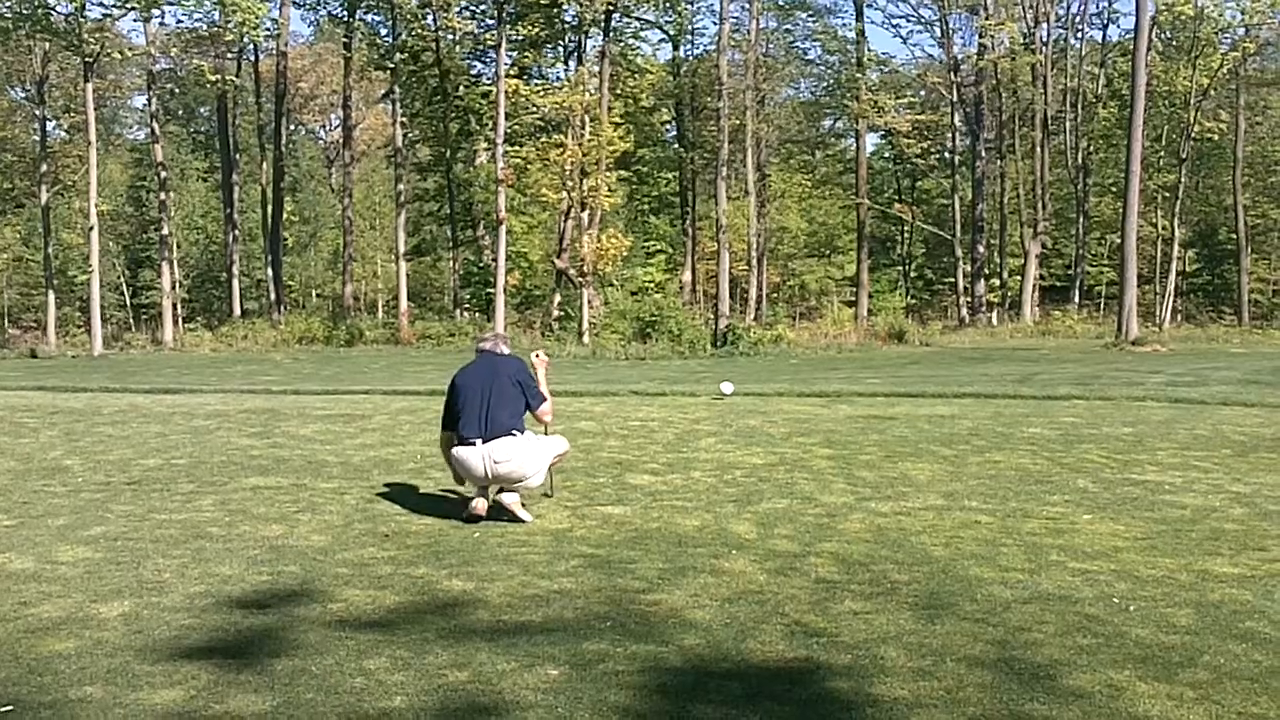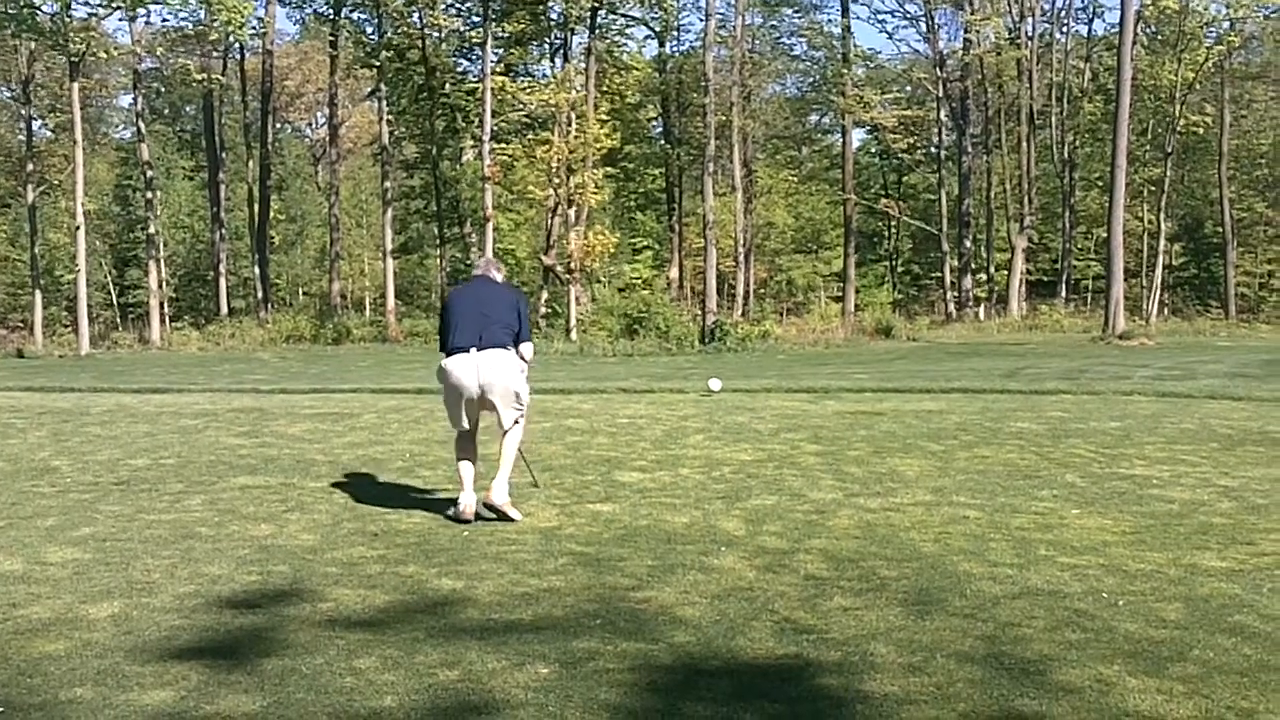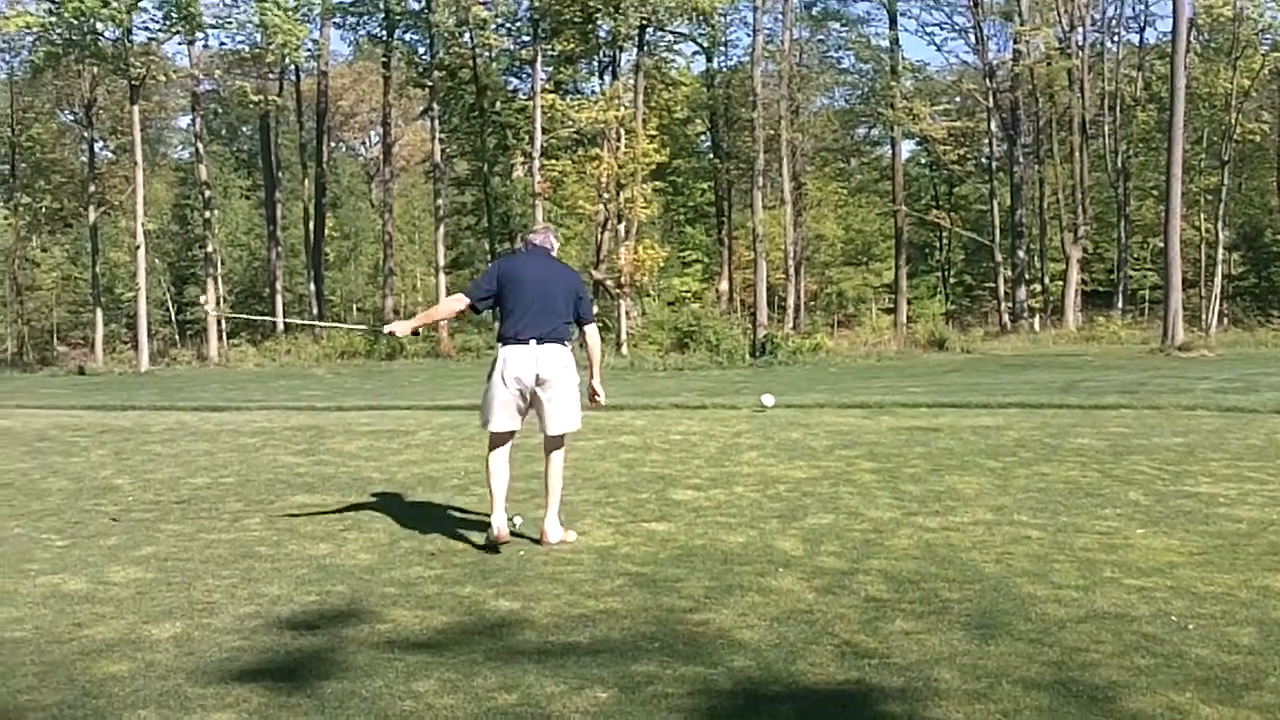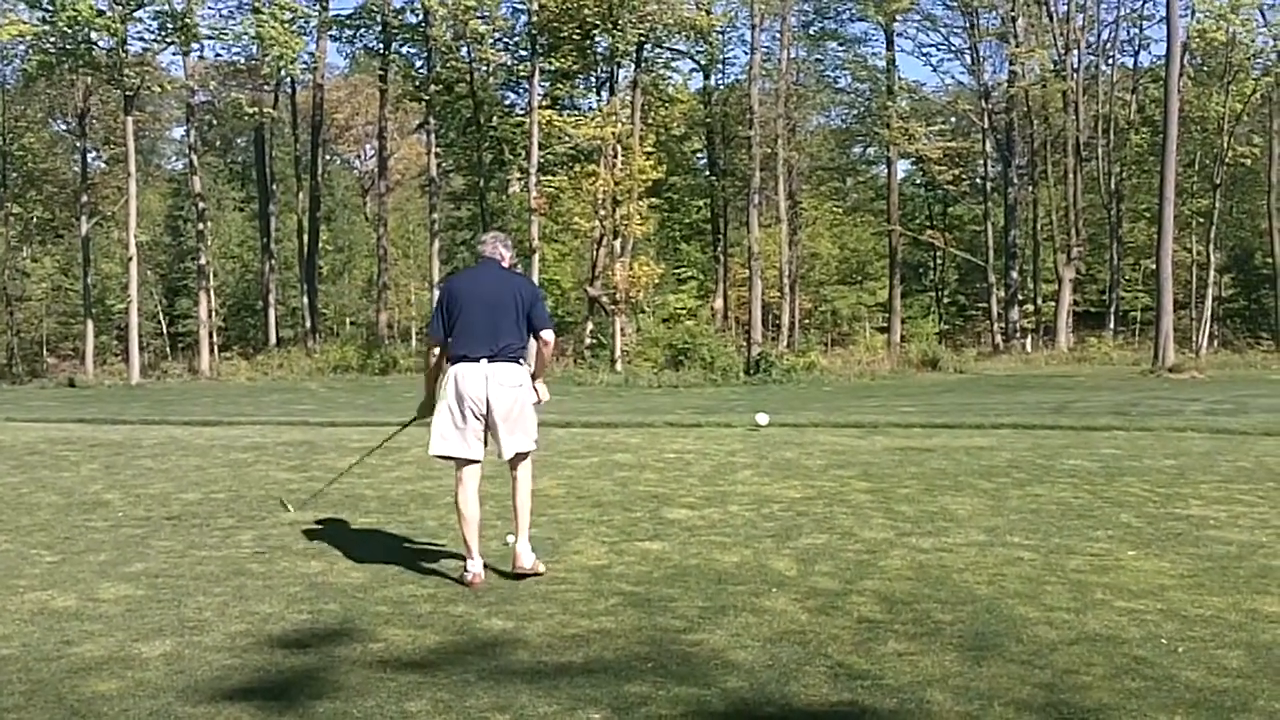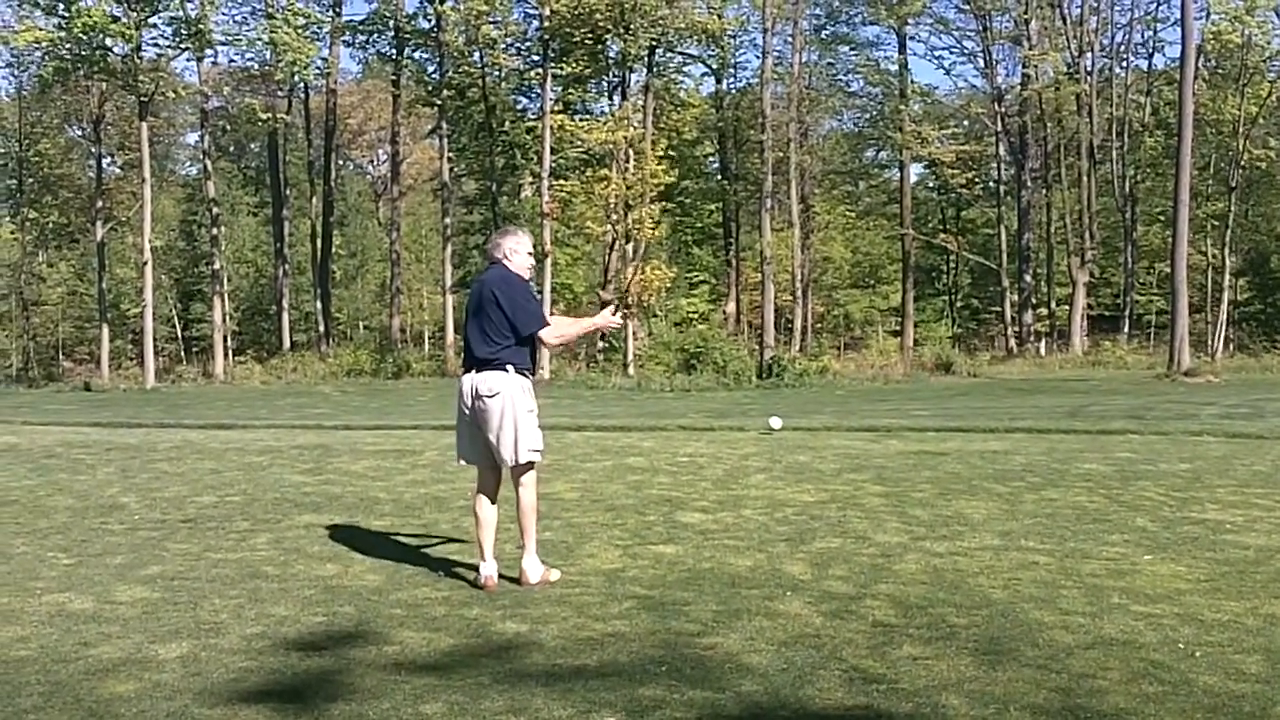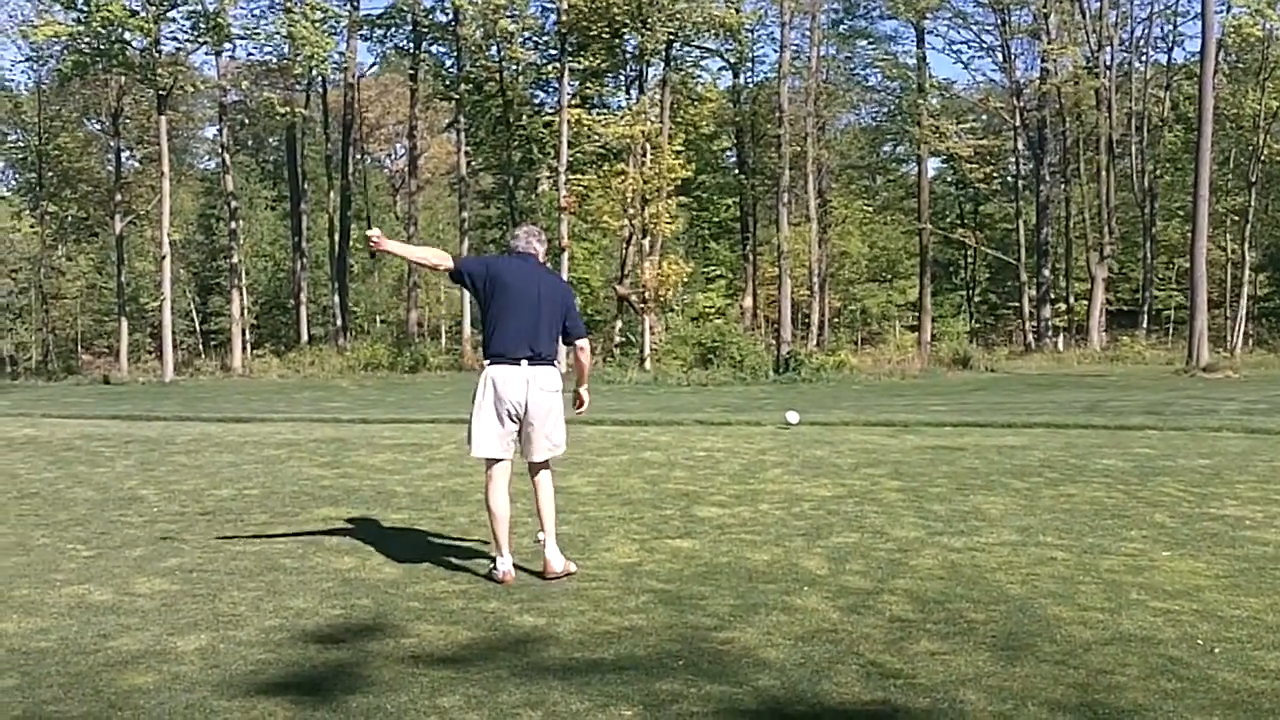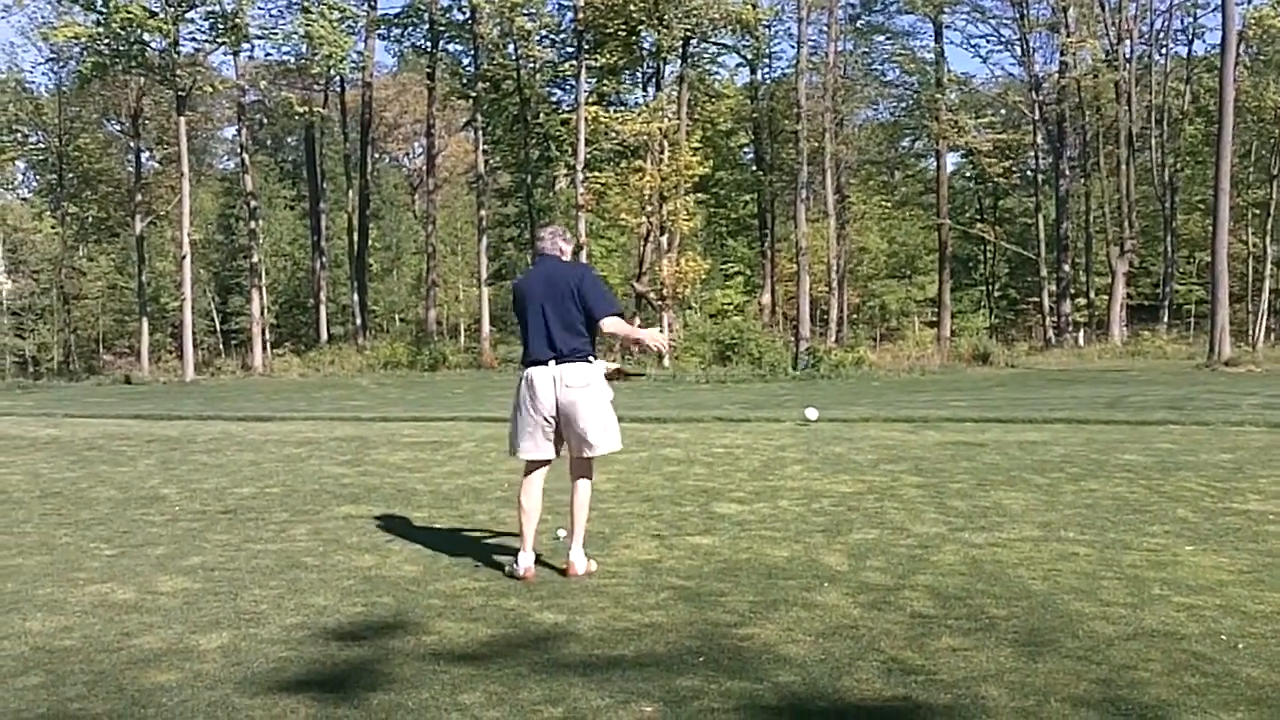
dt=0.7s
person 1, frame 1
left shoulder: (461, 375)
right shoulder: (514, 365)
left elbow: (446, 440)
right elbow: (545, 416)
left wrist: (456, 470)
right wrist: (541, 373)
left hip: (469, 463)
right hip: (509, 457)
right knee: (560, 445)
left ankle: (479, 497)
right ankle: (510, 492)
person 1, frame 2
left shoulder: (453, 296)
right shoulder: (512, 295)
right elbow: (526, 353)
right wrist: (518, 376)
left hip: (458, 367)
right hip: (499, 363)
left knee: (465, 429)
right knee: (514, 423)
left ankle: (466, 500)
right ankle: (498, 491)
person 1, frame 3
left shoulder: (505, 266)
right shoulder: (571, 276)
left elbow: (459, 302)
right elbow: (591, 332)
left wrist: (411, 324)
right wrist: (595, 377)
left hip: (513, 359)
right hip: (556, 359)
left knee: (499, 443)
right knee: (555, 445)
left ankle: (498, 519)
right ankle: (552, 525)
person 1, frame 4
left shoulder: (454, 284)
right shoulder: (523, 285)
left elbow: (435, 349)
right elbow: (547, 339)
left wrist: (428, 395)
right wrist: (538, 377)
left hip: (463, 377)
right hip: (508, 376)
left knee: (467, 475)
right knee: (521, 464)
left ankle: (473, 564)
right ankle: (523, 550)
person 1, frame 5
left shoulder: (486, 284)
right shoulder: (509, 284)
left elbow: (540, 320)
right elbow: (548, 336)
left wrist: (591, 319)
right wrist: (595, 322)
left hip: (476, 385)
right hip: (504, 384)
left knee: (486, 480)
right knee: (524, 475)
left ankle: (487, 567)
right ankle: (531, 564)
person 1, frame 6
left shoulder: (494, 269)
right shoulder: (559, 286)
left elbow: (442, 260)
right elbow: (582, 345)
left wrist: (388, 244)
right wrist: (581, 386)
left hip: (501, 378)
right hip: (543, 381)
left knee: (497, 474)
right knee: (540, 470)
left ankle: (503, 562)
right ankle: (551, 555)
person 1, frame 7
left shoulder: (522, 286)
right shoulder: (579, 274)
right elbow: (608, 324)
right wrist: (642, 335)
left hip: (537, 379)
right hip: (579, 376)
left knee: (534, 472)
right knee: (582, 470)
left ankle: (525, 558)
right ankle: (576, 555)
